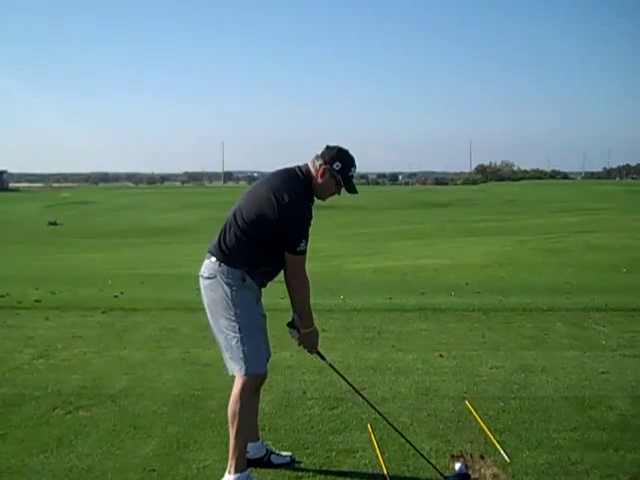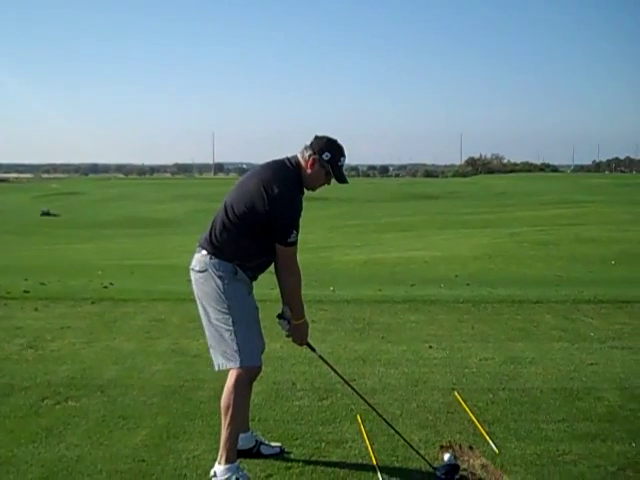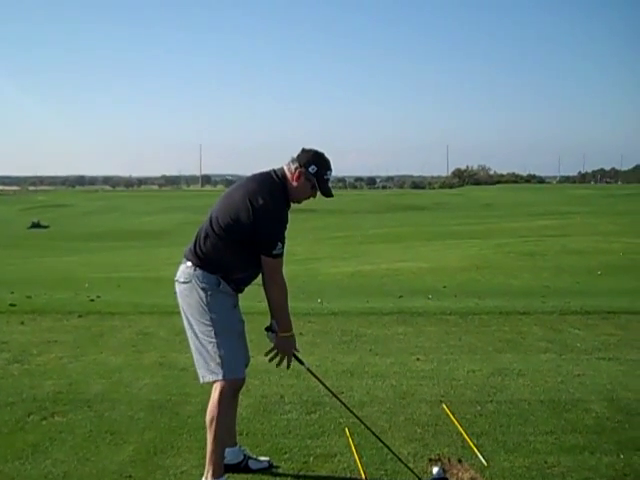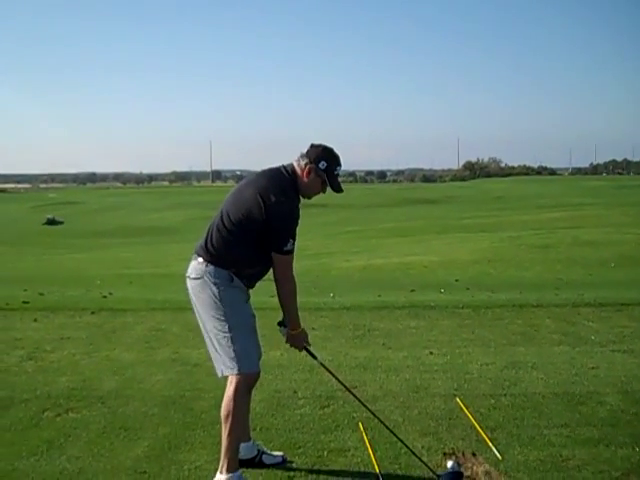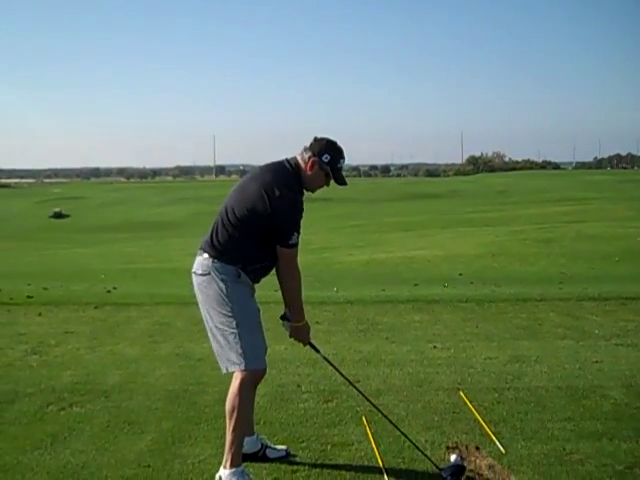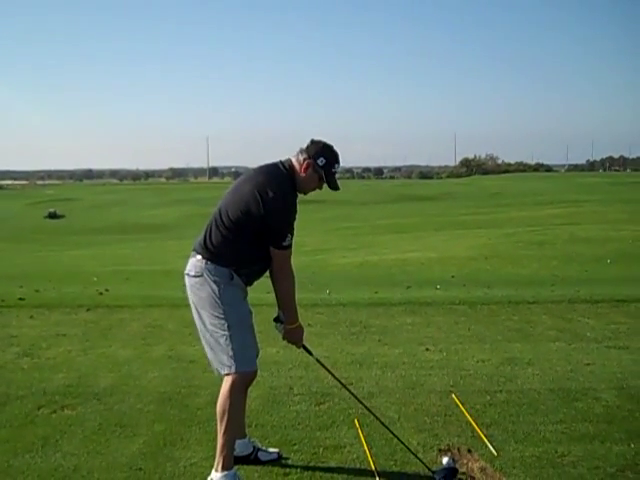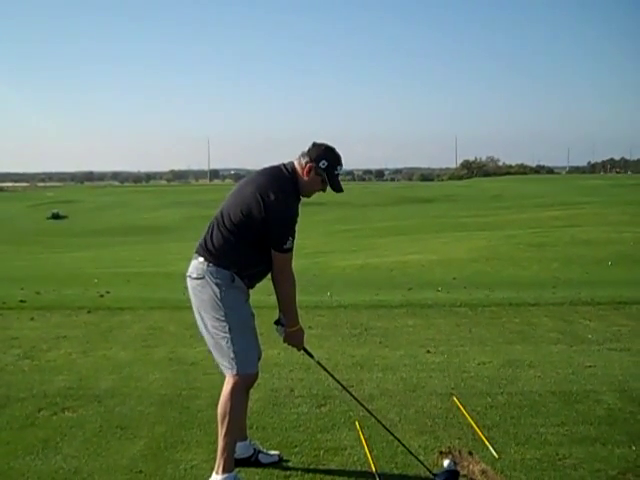
dt=0.5s
person 1, frame 1
left shoulder: (288, 183)
right shoulder: (295, 200)
left elbow: (288, 266)
right elbow: (295, 274)
left wrist: (299, 317)
right wrist: (308, 326)
left hip: (237, 277)
right hip: (229, 279)
left knee: (255, 368)
right knee: (250, 374)
left ankle: (252, 448)
person 1, frame 2
left shoulder: (277, 174)
right shoulder: (286, 191)
left elbow: (279, 257)
right elbow: (287, 265)
left wrist: (287, 306)
right wrist: (299, 318)
left hip: (227, 270)
right hip: (221, 272)
left knee: (248, 360)
right knee: (244, 366)
left ankle: (243, 438)
person 1, frame 3
left shoulder: (264, 187)
right shoulder: (270, 203)
left elbow: (265, 270)
right elbow: (273, 278)
left wrist: (278, 325)
right wrist: (286, 332)
left hip: (216, 283)
right hip: (205, 284)
left knee: (233, 374)
right knee: (228, 379)
left ankle: (230, 453)
person 1, frame 4
left shoulder: (272, 181)
right shoulder: (283, 201)
left elbow: (276, 264)
right elbow: (284, 274)
left wrist: (288, 319)
right wrist: (295, 326)
left hip: (223, 277)
right hip: (217, 280)
left knee: (247, 367)
right knee: (243, 373)
left ankle: (245, 448)
person 1, frame 5
left shoulder: (276, 175)
right shoulder: (286, 193)
left elbow: (278, 257)
right elbow: (288, 267)
left wrist: (291, 311)
right wrist: (298, 319)
left hip: (225, 271)
right hip: (223, 275)
left knee: (251, 363)
right knee: (249, 368)
left ankle: (248, 441)
person 1, frame 6
left shoulder: (270, 176)
right shoulder: (280, 194)
left elbow: (273, 260)
right elbow: (282, 269)
left wrist: (284, 313)
right wrist: (292, 321)
left hip: (217, 273)
right hip: (216, 277)
left knee: (243, 365)
right knee: (240, 371)
left ankle: (239, 444)
person 1, frame 7
left shoulder: (273, 180)
right shoulder: (281, 197)
left elbow: (274, 263)
right elbow: (282, 272)
left wrist: (286, 317)
right wrist: (292, 324)
left hip: (220, 276)
right hip: (217, 279)
left knee: (245, 367)
right knee: (241, 373)
left ankle: (240, 447)
